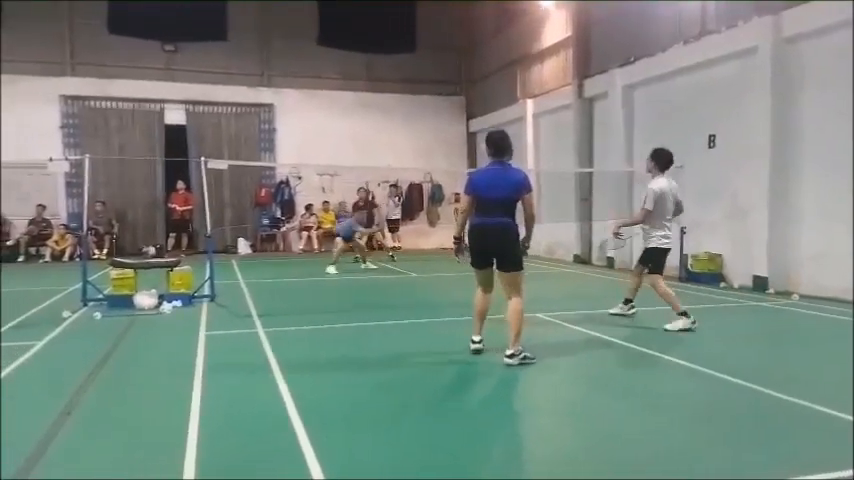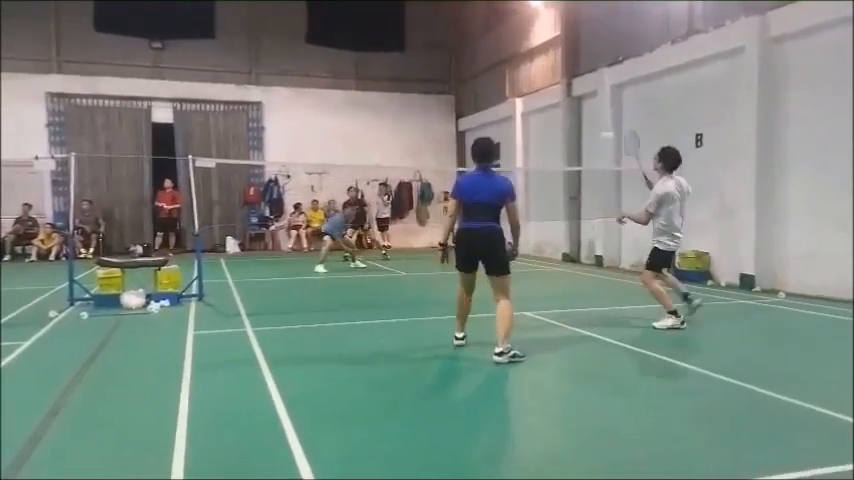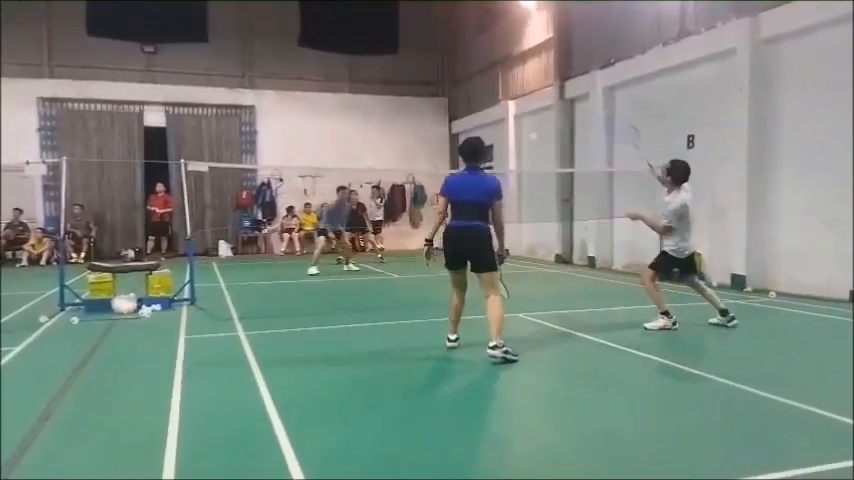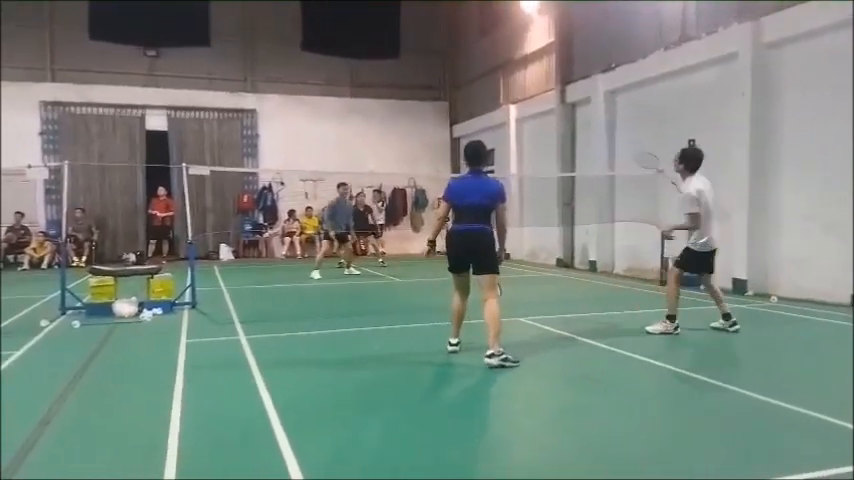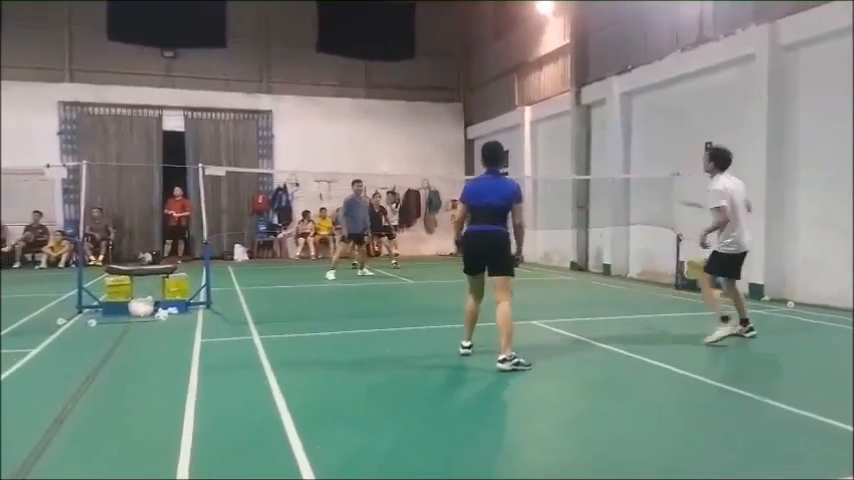
dt=0.2s
person 1, frame 1
left shoulder: (476, 177)
right shoulder: (520, 177)
left elbow: (465, 210)
right elbow: (530, 214)
left wrist: (458, 237)
right wrist: (527, 237)
left hip: (479, 234)
right hip: (505, 234)
left knee: (483, 288)
right knee: (514, 294)
left ankle: (476, 338)
right ankle: (513, 350)
person 1, frame 2
left shoulder: (461, 183)
right shoulder: (504, 184)
left elbow: (452, 216)
right elbow: (514, 220)
left wrist: (443, 244)
right wrist: (515, 245)
left hip: (466, 239)
right hip: (492, 239)
left knee: (465, 289)
right knee: (503, 297)
left ankle: (459, 334)
right ankle: (502, 348)
person 1, frame 3
left shoulder: (451, 181)
right shoulder: (492, 183)
left elbow: (440, 213)
right elbow: (498, 220)
left wrist: (429, 241)
right wrist: (501, 248)
left hip: (454, 237)
right hip: (479, 238)
left knee: (458, 289)
right knee: (492, 294)
left ankle: (453, 336)
right ankle: (496, 343)
person 1, frame 4
left shoulder: (454, 185)
right shoulder: (495, 187)
left elbow: (441, 217)
right elbow: (501, 223)
left wrist: (431, 241)
right wrist: (501, 249)
left hip: (456, 240)
right hip: (482, 241)
left knee: (460, 292)
right knee: (490, 297)
left ankle: (454, 340)
right ankle: (494, 351)
person 1, frame 5
left shoulder: (471, 186)
right shoulder: (512, 187)
left elbow: (460, 219)
right elbow: (518, 224)
left wrist: (459, 242)
right wrist: (519, 251)
left hip: (472, 240)
right hip: (497, 242)
left knee: (474, 295)
right knee: (503, 300)
left ankle: (466, 342)
right ankle: (506, 356)
person 2, frame 1
left shoulder: (654, 188)
right shoulder: (671, 184)
left elbow: (641, 218)
right elbow: (679, 209)
left wrist: (619, 224)
left hip: (657, 241)
right hip: (660, 239)
left knee: (655, 282)
right knee: (637, 271)
left ankle: (685, 317)
right ankle: (627, 305)
person 2, frame 2
left shoulder: (661, 190)
right shoulder: (680, 182)
left elbow: (644, 220)
left wrist: (625, 215)
left hip: (664, 242)
right hip: (673, 238)
left knee: (648, 278)
right knee: (660, 272)
left ankle: (674, 317)
right ankle: (687, 298)
person 2, frame 3
left shoulder: (674, 204)
right shoulder: (684, 187)
left elbow: (662, 230)
left wrist: (640, 216)
right wrist: (661, 179)
left hip: (674, 249)
right hip: (685, 247)
left knee: (647, 277)
right knee: (694, 281)
left ankle: (666, 318)
right ankle: (725, 315)
person 2, frame 4
left shoulder: (689, 190)
right shoulder: (702, 180)
left elbow: (694, 223)
left wrist: (671, 228)
left hip: (698, 244)
right hip: (709, 242)
left knee: (673, 275)
right knee: (707, 281)
left ankle: (670, 322)
right ankle: (728, 319)
person 2, frame 5
left shoulder: (717, 187)
right shoulder: (736, 182)
left elbow: (724, 218)
right elbow: (747, 208)
left wrist: (705, 232)
left hip: (728, 245)
right hip: (741, 244)
left knee: (706, 282)
right knee: (730, 284)
left ankle: (725, 323)
right ankle: (745, 324)
